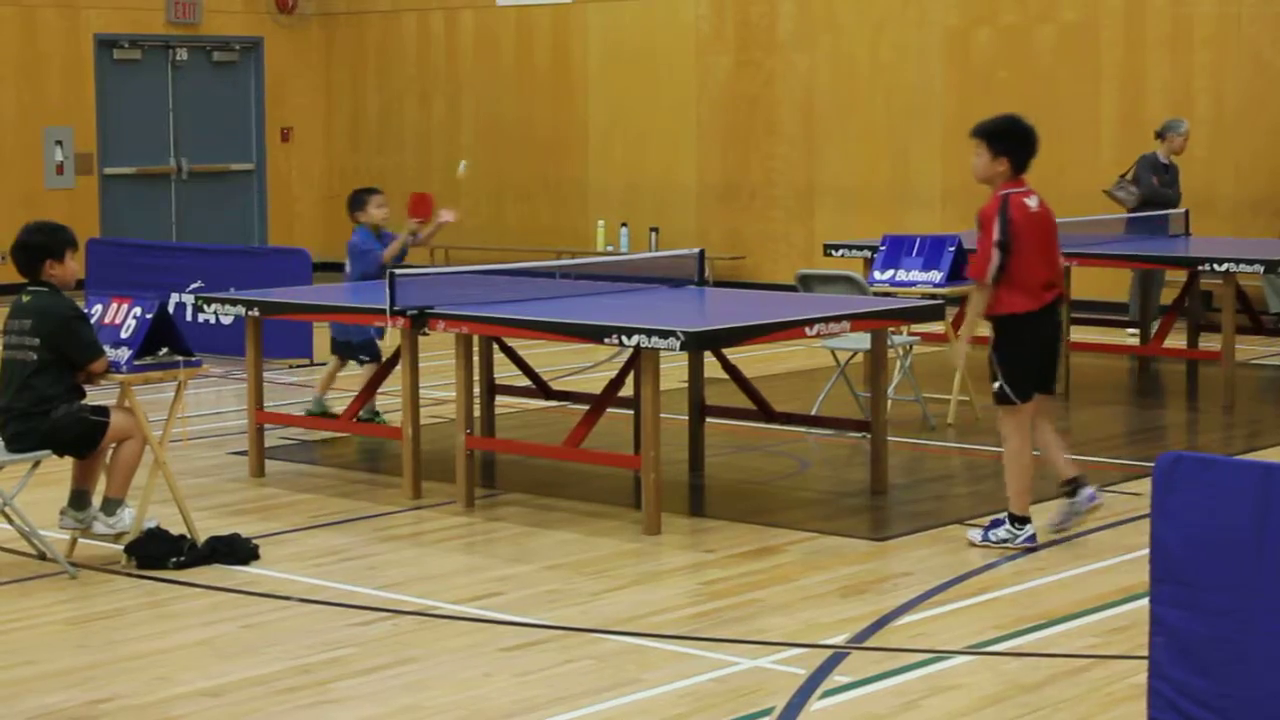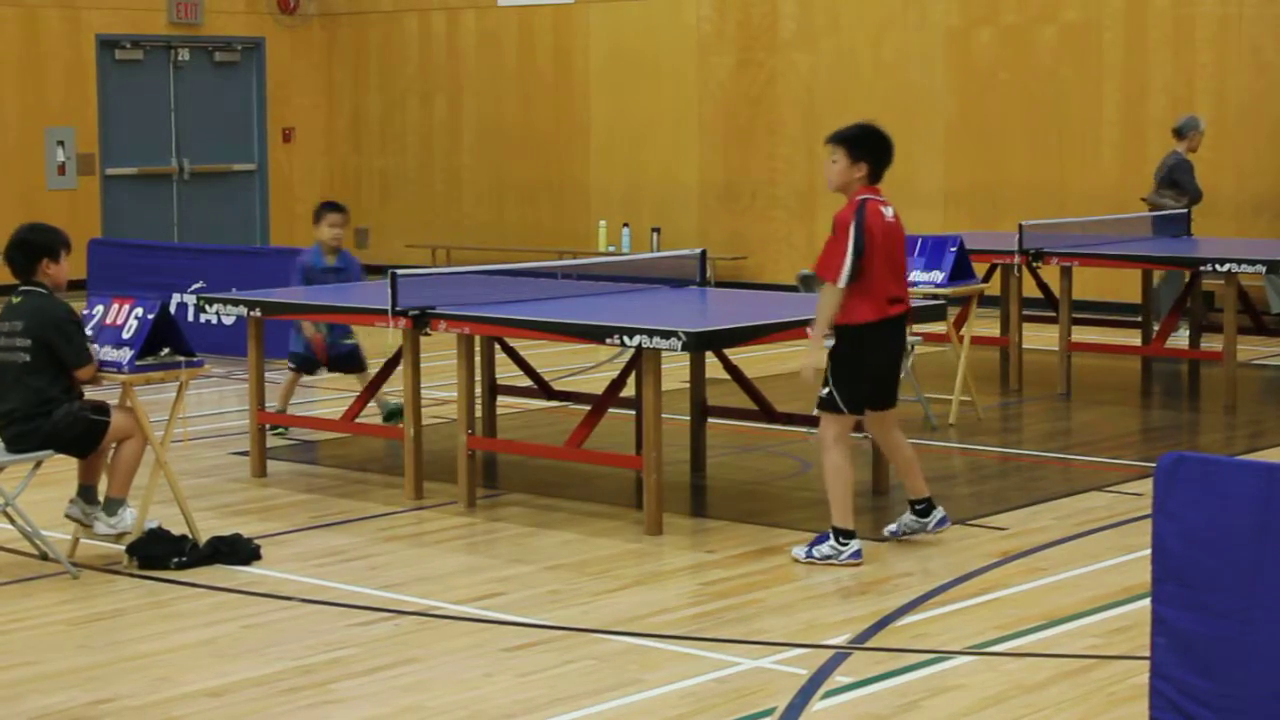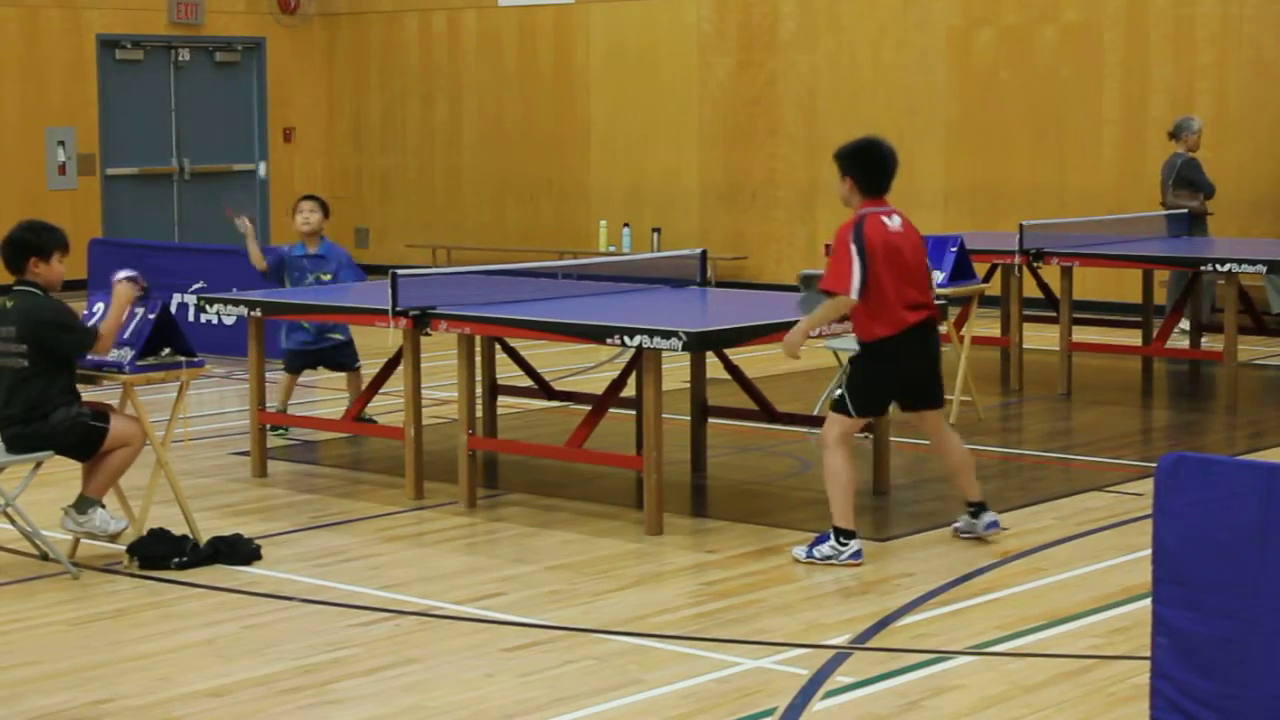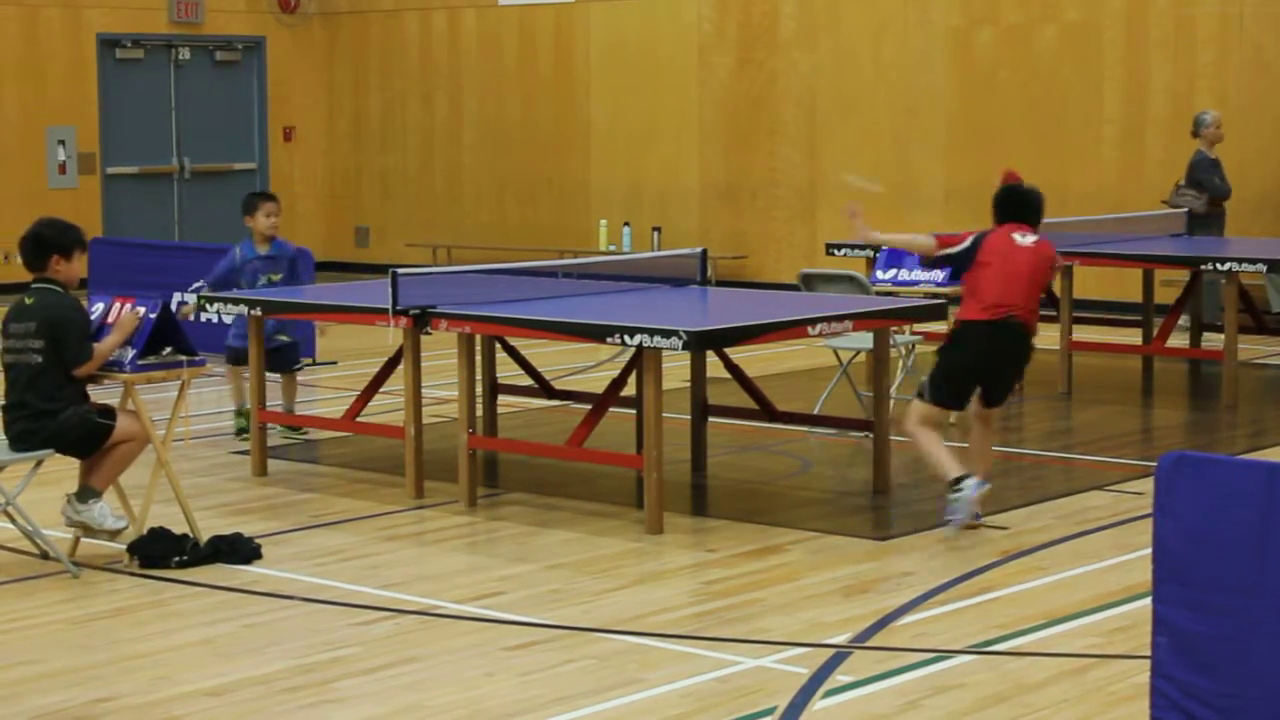
dt=1s
person 1, frame 1
left shoulder: (997, 211)
right shoulder: (1037, 204)
left elbow: (983, 282)
right elbow: (1054, 267)
left wrist: (964, 336)
left hip: (1017, 325)
right hip: (1047, 320)
left knee: (1013, 428)
right knee: (1035, 417)
left ankle: (1017, 524)
right ankle: (1075, 487)
person 1, frame 2
left shoulder: (852, 215)
right shoulder: (889, 214)
left elbow: (836, 285)
left wrist: (815, 343)
left hip: (862, 335)
right hip: (891, 331)
left knee: (833, 435)
right knee: (883, 426)
left ankle: (843, 539)
right ankle: (924, 510)
person 1, frame 3
left shoulder: (854, 231)
right shoulder: (906, 226)
left elbow: (846, 298)
left wrist: (802, 329)
left hip: (884, 348)
right hip: (922, 339)
left knee: (834, 436)
right knee: (937, 427)
left ankle: (843, 539)
right ankle: (979, 512)
person 1, frame 4
left shoulder: (984, 240)
right shoulder: (1046, 252)
left elbow: (930, 246)
left wrist: (872, 236)
left hip: (973, 335)
right hip: (1015, 341)
left knee: (919, 422)
right knee: (983, 417)
left ankle: (963, 484)
right ankle: (965, 500)
person 2, frame 1
right shoulder: (60, 309)
right elbow: (98, 365)
left wrist: (77, 373)
right wrist: (83, 370)
right hip: (42, 422)
left knee: (97, 424)
right knee: (133, 425)
left ankle: (78, 509)
right ankle: (110, 514)
person 2, frame 2
right shoulder: (55, 311)
right elbow: (85, 373)
left wrist: (67, 378)
right wrist: (90, 358)
right hip: (42, 423)
left knee: (101, 416)
right knee: (135, 424)
left ankle: (85, 502)
right ankle: (112, 514)
person 2, frame 3
right shoulder: (47, 310)
right elbow: (99, 343)
left wrist: (72, 334)
right wrist: (121, 301)
right hip: (42, 423)
left knee: (104, 417)
right knee: (133, 432)
left ankle: (87, 506)
right ankle: (83, 511)
person 2, frame 4
right shoulder: (65, 307)
right elbow: (82, 366)
right wrist: (118, 334)
right hip: (51, 422)
left knee: (104, 419)
right knee: (138, 428)
left ankle: (84, 505)
right ankle: (85, 500)
person 3, frame 1
left shoulder: (383, 237)
right shoulder: (359, 243)
left elbow: (416, 241)
right elbow: (384, 259)
left wrist: (438, 224)
right wrist: (405, 234)
left knee: (340, 359)
right knee: (371, 361)
left ankle: (318, 403)
right ankle: (366, 412)
person 3, frame 2
left shoulder: (350, 263)
right shoulder: (305, 262)
right wrist: (307, 326)
left hip: (338, 328)
right hip: (310, 328)
left knee: (360, 368)
right knee: (295, 372)
left ankle: (387, 409)
right ankle: (279, 414)
person 3, frame 3
left shoulder: (337, 254)
right shoulder: (288, 255)
left elbow: (359, 283)
right elbow: (261, 265)
right wrist: (250, 235)
left hip: (332, 327)
right hip: (300, 328)
left knee: (353, 368)
right knee: (292, 372)
left ankle: (356, 412)
right ankle: (280, 414)
person 3, frame 4
left shoulder: (288, 253)
right shoulder: (238, 255)
right elbow: (213, 283)
right wrist: (193, 304)
left hip: (281, 324)
right hip: (247, 323)
left knee: (289, 370)
right knee: (234, 366)
left ankle: (288, 416)
right ankle: (241, 414)
person 4, frame 1
left shoulder: (1172, 168)
right shoulder: (1146, 161)
left elbow: (1175, 199)
right elbow: (1148, 191)
left wrist: (1159, 192)
right wrist: (1167, 195)
left hip: (1161, 226)
right hip: (1140, 224)
left knee: (1157, 275)
right knee: (1141, 272)
right ankle: (1134, 320)
person 4, frame 2
left shoulder: (1170, 159)
right shoulder: (1181, 163)
right elbow: (1196, 196)
left wrist: (1179, 201)
right wrist: (1182, 201)
left hip: (1167, 223)
right hip: (1172, 225)
left knee: (1172, 272)
right knee: (1175, 272)
left ankle: (1155, 316)
person 4, frame 3
left shoulder: (1169, 163)
right shoulder: (1188, 163)
right elbow: (1209, 191)
left wrist: (1191, 196)
right wrist: (1196, 195)
left hip: (1175, 224)
right hip: (1191, 225)
left knee: (1179, 272)
right knee: (1205, 273)
right ankle: (1192, 319)
person 4, frame 4
left shoulder: (1213, 160)
right shoulder: (1200, 162)
left elbow: (1224, 190)
right elbow: (1219, 192)
left wrist: (1209, 196)
right wrist: (1213, 195)
left hip: (1210, 224)
right hip: (1202, 226)
left knee: (1203, 272)
right knee: (1210, 273)
right ankle: (1210, 325)
